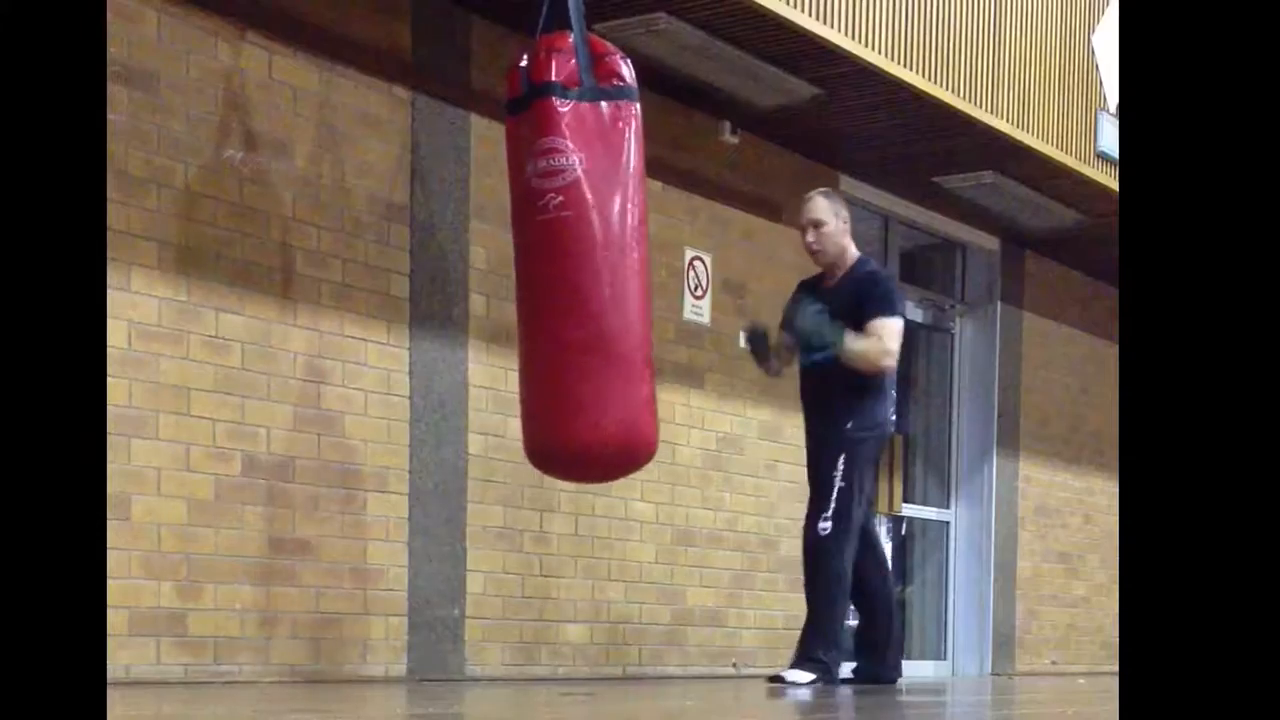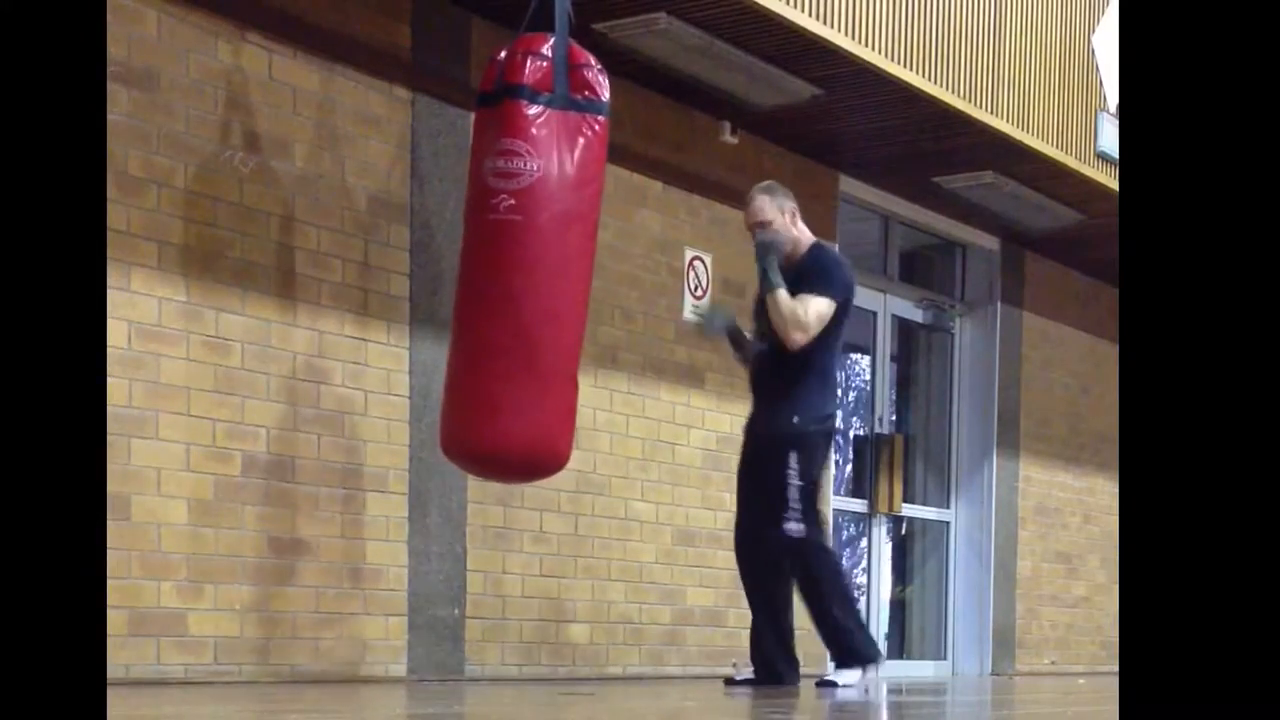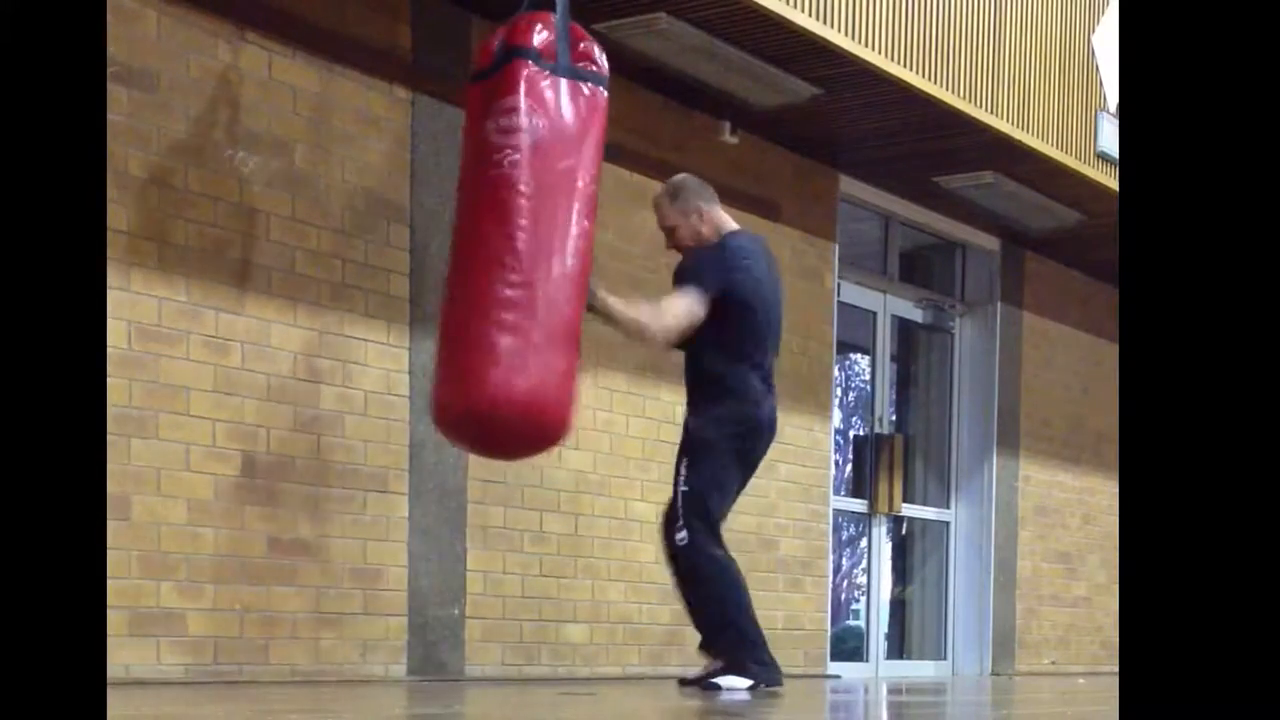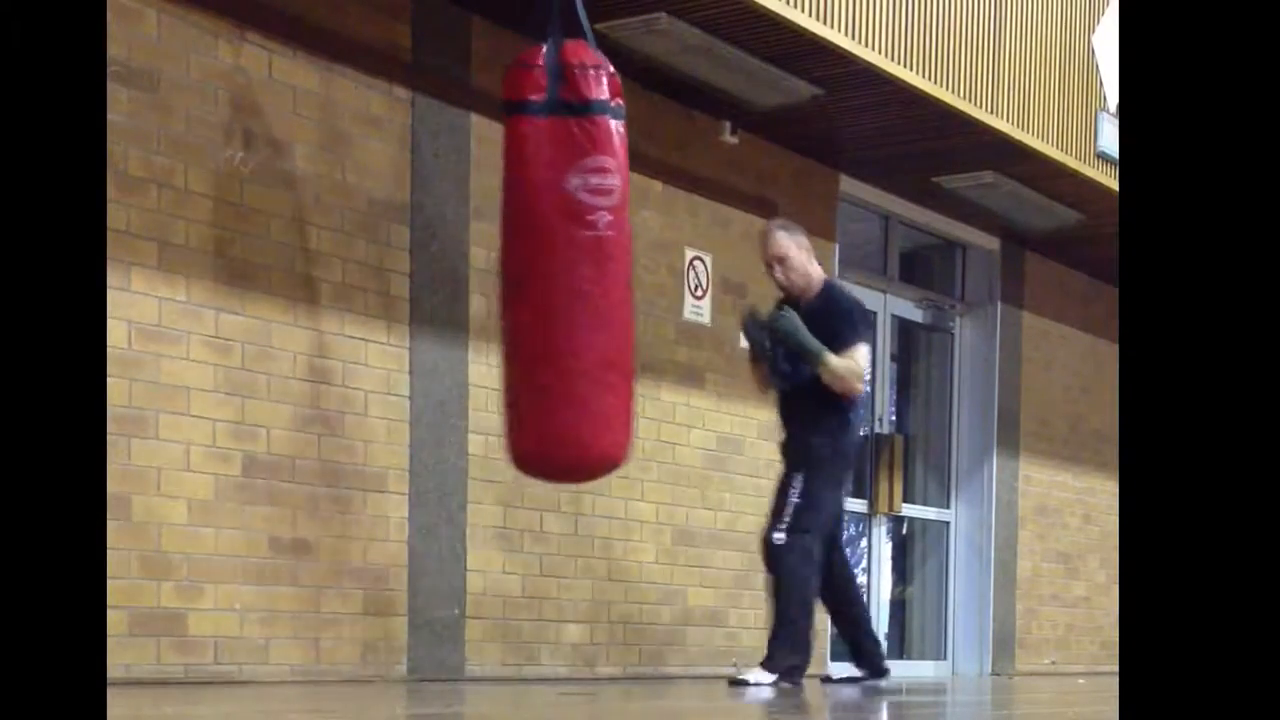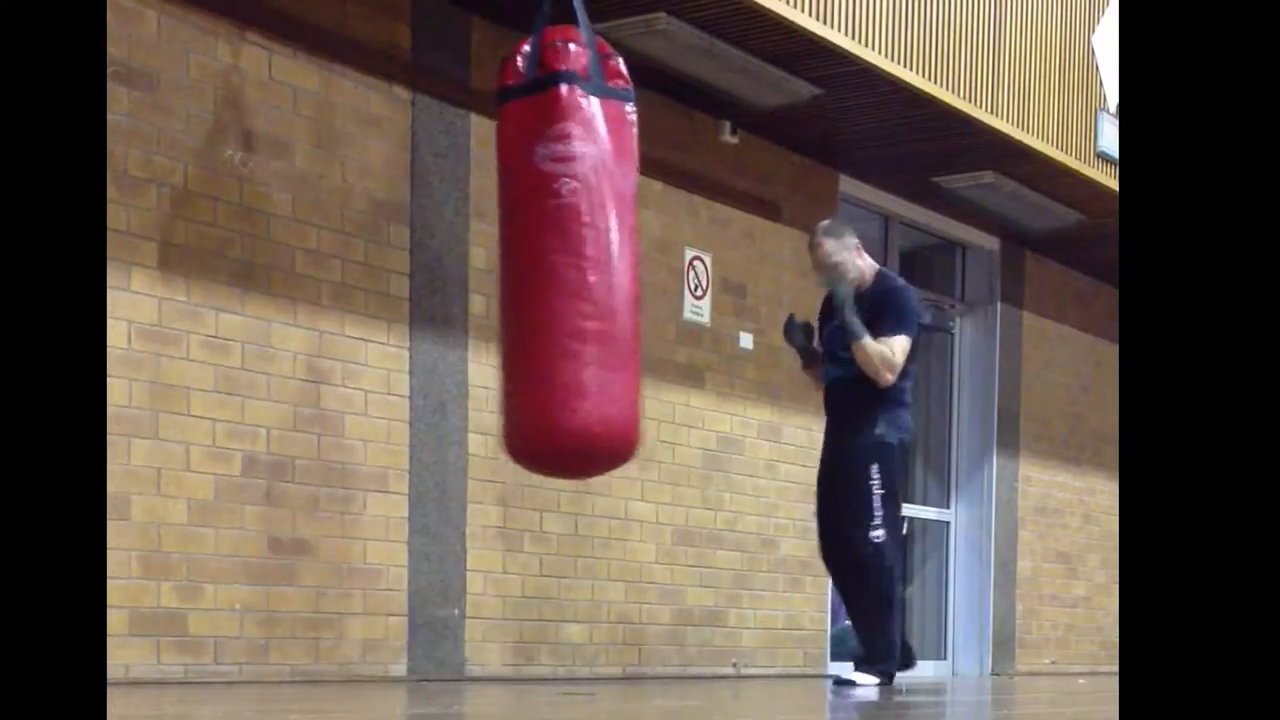
dt=1s
person 1, frame 1
left shoulder: (876, 282)
right shoulder: (809, 291)
left elbow: (884, 355)
right elbow: (782, 361)
left wrist: (826, 335)
right wrist: (763, 349)
left hip: (856, 429)
right hip: (825, 431)
left knee: (826, 538)
right knee: (859, 542)
left ankle: (818, 658)
right ankle: (880, 660)
person 1, frame 2
left shoulder: (825, 267)
right shoulder: (774, 279)
left elbow: (796, 334)
left wrist: (770, 270)
right wrist: (733, 331)
left hip: (801, 420)
right hip: (766, 420)
left knee: (796, 535)
right knee: (754, 539)
left ankle: (857, 653)
right ankle: (774, 661)
person 1, frame 3
left shoulder: (714, 261)
right shoulder: (752, 252)
left elbow: (657, 325)
left wrist: (590, 295)
right wrist: (681, 327)
left hip: (723, 420)
right hip: (751, 416)
left knee: (693, 541)
right knee: (688, 535)
left ankle: (754, 663)
right ankle: (726, 651)
person 1, frame 4
left shoulder: (843, 307)
right shoulder: (785, 310)
left elbow: (855, 382)
right elbow: (768, 383)
left wrist: (806, 346)
right wrist: (759, 350)
left hip: (826, 446)
right hip: (804, 444)
left knee: (786, 545)
right knee: (823, 552)
left ankle: (785, 660)
right ankle: (869, 657)
person 1, frame 5
left shoulder: (895, 295)
right shoulder: (838, 300)
left elbow: (885, 371)
right elbow: (822, 377)
left wrist: (845, 317)
right wrist: (803, 347)
left hip: (878, 433)
right hip: (843, 433)
left knee: (874, 545)
right knee: (836, 545)
left ankle: (880, 661)
right ankle: (893, 649)
